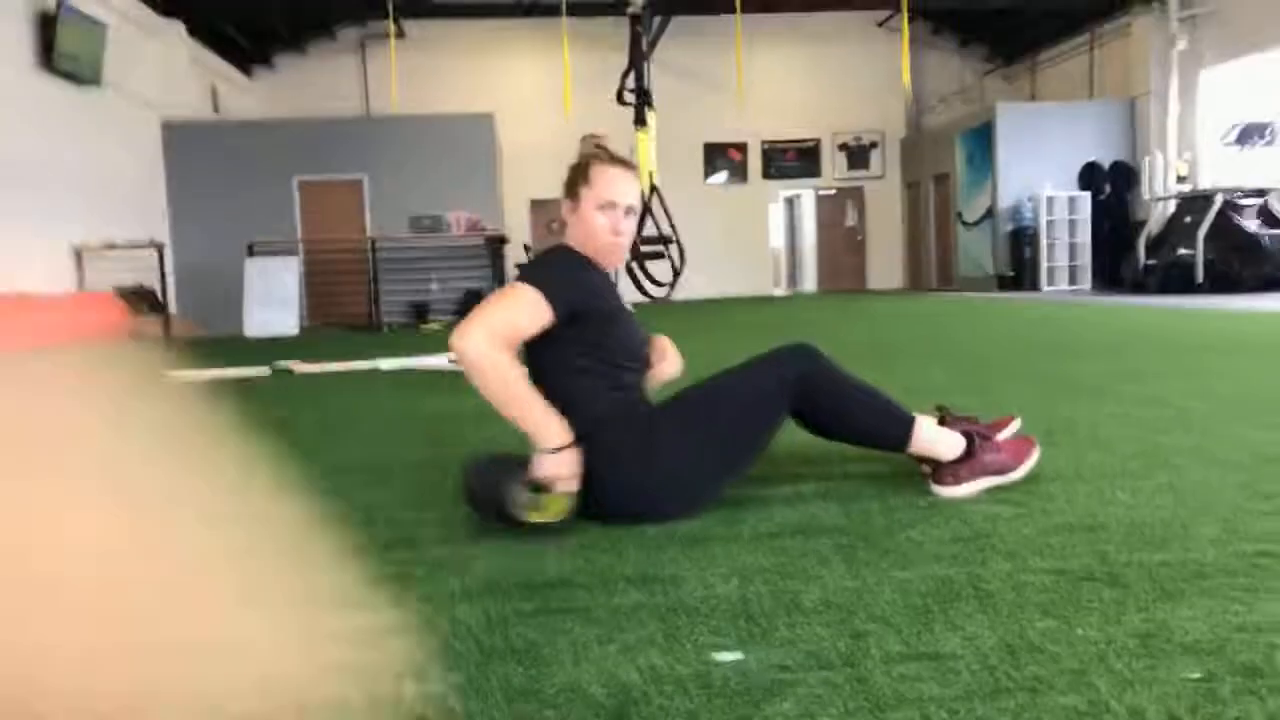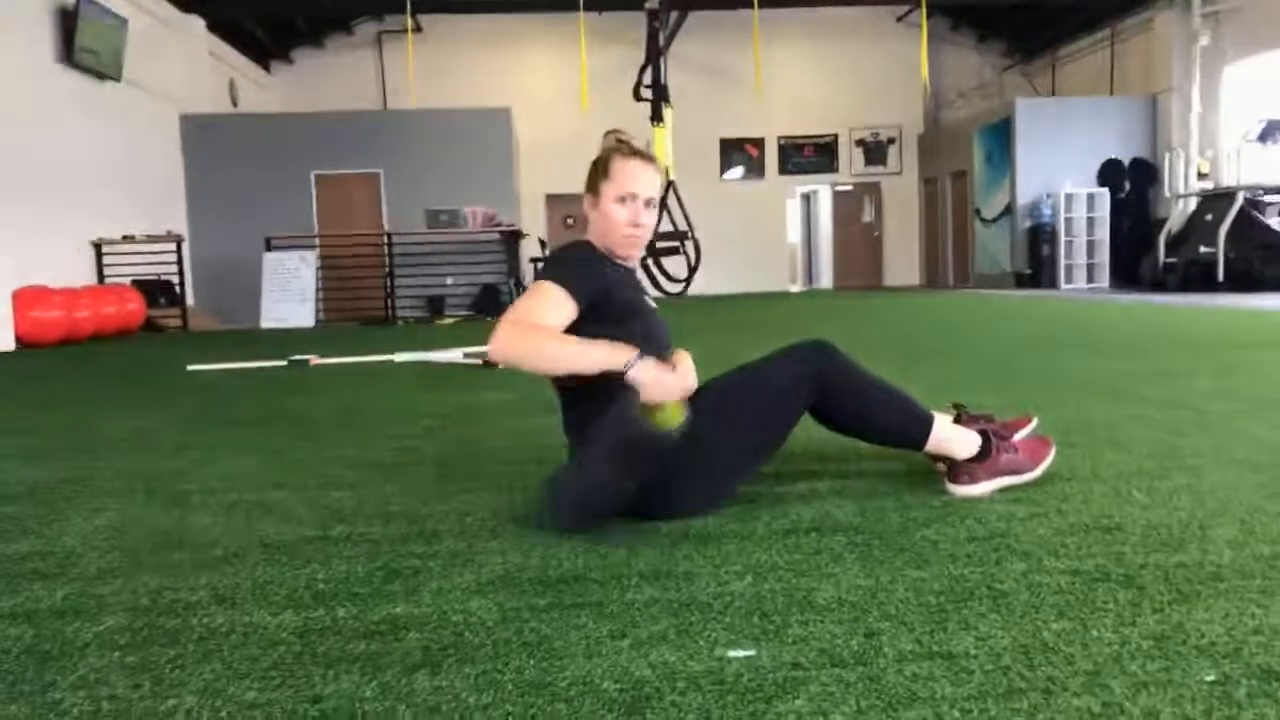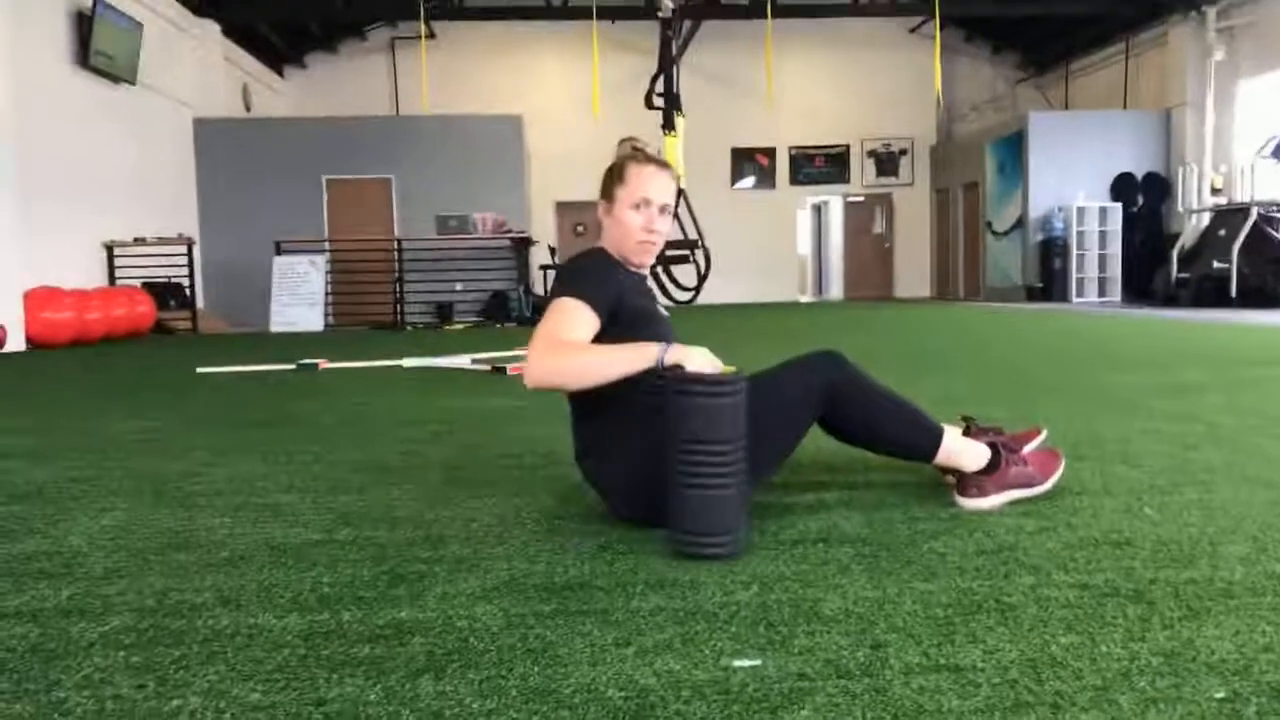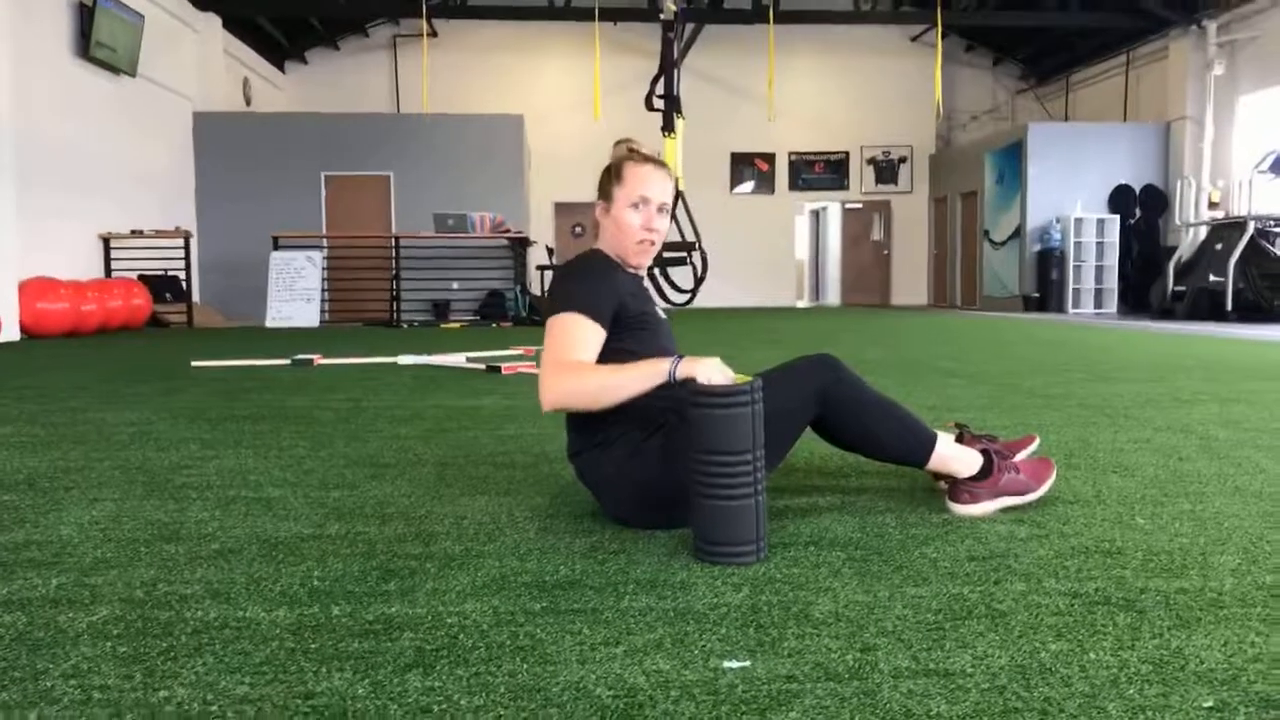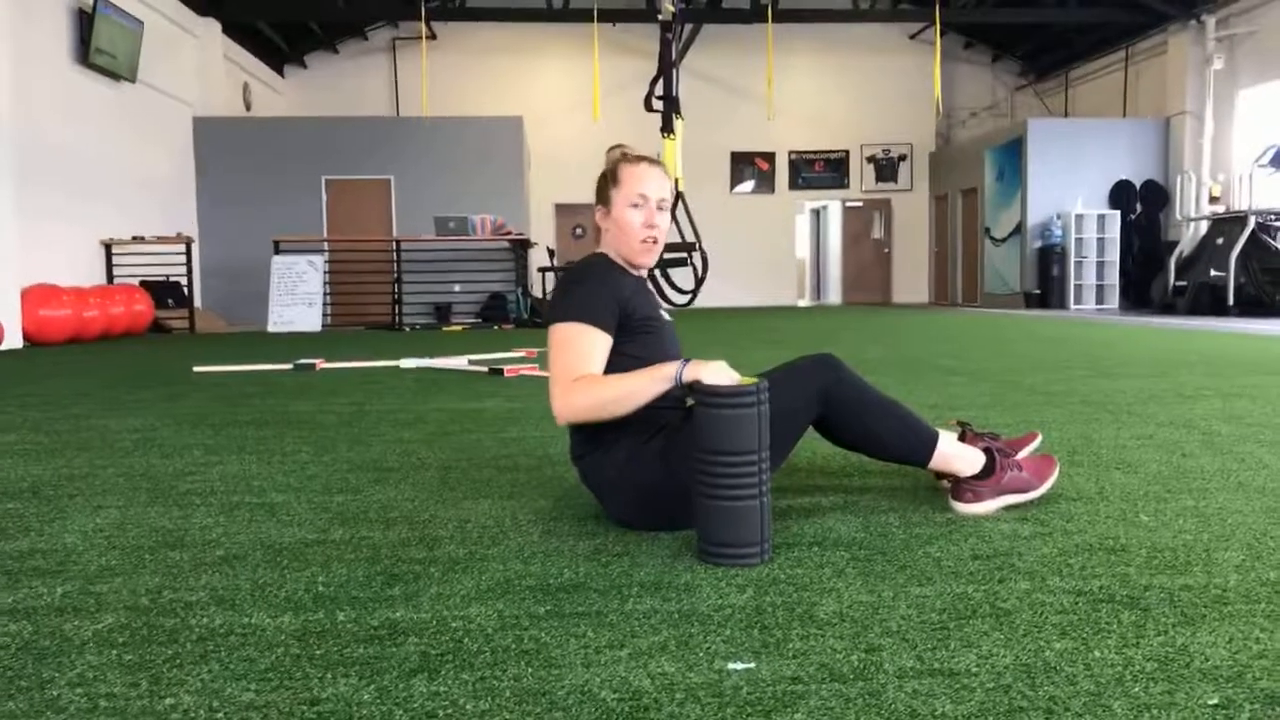
dt=0.2s
person 1, frame 1
left shoulder: (589, 279)
right shoulder: (561, 273)
right elbow: (472, 340)
left wrist: (657, 347)
right wrist: (554, 438)
left hip: (630, 463)
right hip: (631, 474)
left knee: (788, 376)
right knee: (795, 367)
left ankle: (943, 438)
right ankle: (955, 453)
person 1, frame 2
left shoulder: (615, 273)
right shoulder: (581, 266)
right elbow: (507, 340)
left wrist: (673, 362)
right wrist: (629, 359)
left hip: (644, 463)
right hip: (650, 471)
left knee: (805, 375)
right knee: (813, 363)
left ankle: (957, 434)
right ankle: (973, 453)
person 1, frame 3
left shoulder: (626, 280)
right shoulder: (593, 274)
right elbow: (540, 365)
left wrist: (691, 365)
right wrist: (665, 353)
left hip: (659, 463)
right hip: (651, 477)
left knee: (817, 382)
right knee: (824, 373)
left ankle: (966, 444)
right ankle: (980, 467)
person 1, frame 4
left shoulder: (623, 281)
right shoulder: (590, 278)
right elbow: (556, 388)
left wrist: (691, 380)
right wrist: (677, 366)
left hip: (652, 462)
right hip: (643, 477)
left knee: (813, 384)
right knee: (818, 377)
left ankle: (960, 450)
right ankle: (973, 472)
person 1, frame 5
left shoulder: (627, 283)
right shoulder: (593, 283)
right elbow: (569, 401)
left wrist: (696, 381)
right wrist: (684, 370)
left hip: (654, 465)
right hip: (645, 482)
left knee: (816, 384)
right knee: (820, 378)
left ankle: (962, 449)
right ankle: (977, 471)
